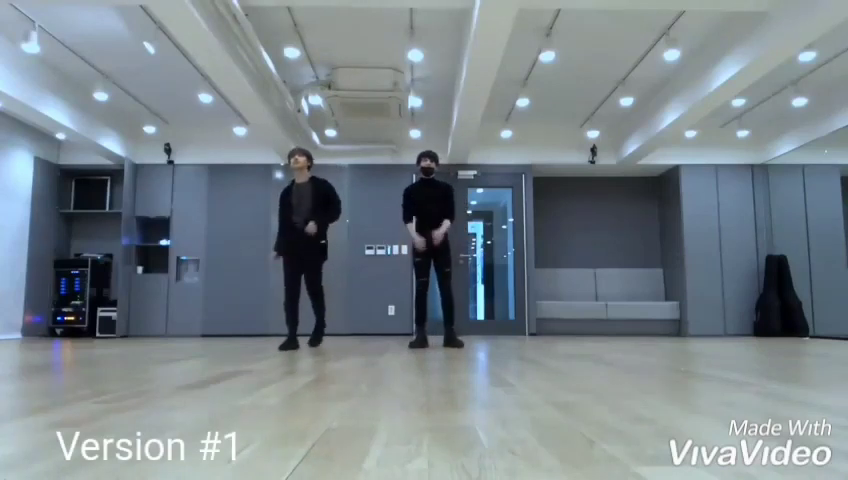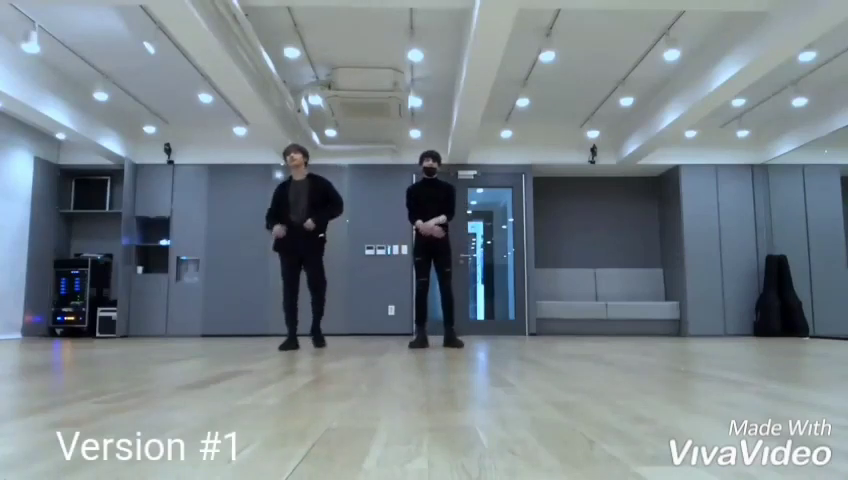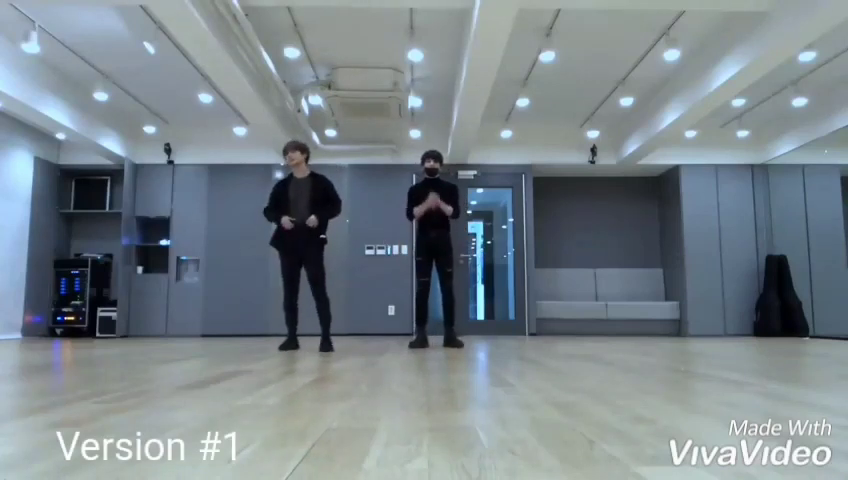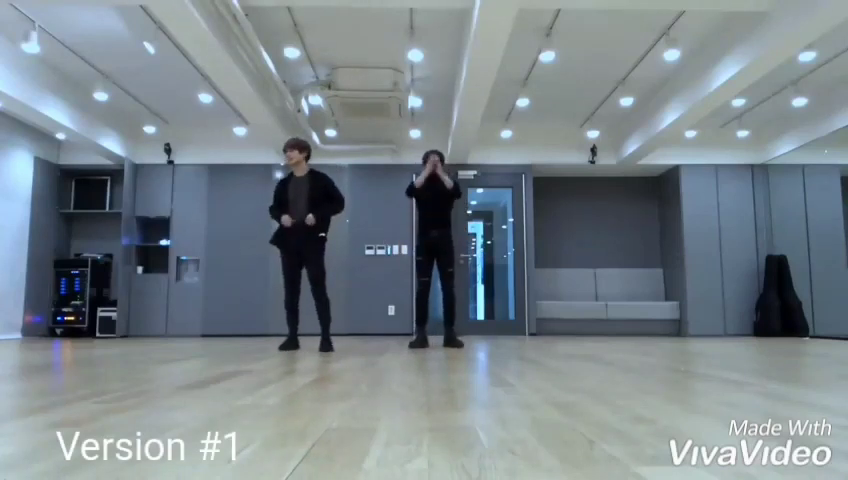
dt=0.2s
person 1, frame 1
left shoulder: (321, 186)
right shoulder: (286, 192)
left elbow: (335, 209)
right elbow: (283, 220)
left wrist: (318, 223)
right wrist: (278, 246)
left hip: (313, 244)
right hip: (291, 245)
left knee: (314, 288)
right knee: (291, 291)
left ankle: (319, 327)
right ankle: (292, 337)
person 1, frame 2
left shoulder: (319, 183)
right shoulder: (282, 188)
left elbow: (337, 206)
right elbow: (272, 213)
left wrist: (317, 219)
right wrist: (274, 225)
left hip: (311, 241)
right hip: (288, 243)
left knee: (317, 286)
right knee: (289, 290)
left ankle: (316, 328)
right ankle: (292, 336)
person 1, frame 3
left shoulder: (320, 182)
right shoulder: (282, 186)
left elbow: (336, 206)
right elbow: (268, 210)
left wrist: (319, 217)
right wrist: (279, 218)
left hip: (312, 240)
right hip: (288, 241)
left knee: (318, 288)
right knee: (289, 290)
left ankle: (326, 336)
right ankle: (292, 337)
person 1, frame 4
left shoulder: (320, 180)
right shoulder: (283, 184)
left elbow: (339, 203)
right elbow: (273, 207)
left wrist: (318, 215)
right wrist: (280, 216)
left hip: (312, 239)
right hip: (289, 240)
left knee: (318, 288)
right knee: (290, 290)
left ankle: (325, 337)
right ankle: (292, 336)
person 2, frame 1
left shoulder: (446, 189)
right shoulder: (411, 190)
left elbow: (451, 214)
right elbow: (407, 217)
left wrist: (442, 231)
right wrist: (414, 235)
left hip: (441, 241)
right hip: (421, 242)
left knee: (446, 287)
right knee: (421, 288)
left ankle: (450, 333)
right ankle: (421, 334)
person 2, frame 2
left shoulder: (447, 188)
right shoulder: (413, 190)
left elbow: (449, 214)
right elbow: (412, 217)
left wrist: (434, 222)
right wrist: (425, 227)
left hip: (442, 241)
right hip: (421, 241)
left knee: (446, 287)
right knee: (421, 287)
left ankle: (450, 333)
right ankle: (420, 334)
person 2, frame 3
left shoulder: (450, 188)
right shoulder: (416, 189)
left elbow: (455, 212)
right elbow: (410, 214)
left wrist: (439, 204)
right wrist: (426, 205)
left hip: (443, 239)
right hip: (423, 240)
left knee: (447, 287)
right knee: (422, 287)
left ankle: (450, 333)
right ankle: (420, 334)
person 2, frame 4
left shoulder: (448, 184)
right shoulder: (419, 185)
left elbow: (457, 194)
right elbow: (409, 192)
left wrist: (440, 172)
right wrist: (427, 171)
left hip: (444, 239)
right hip: (424, 239)
left knee: (448, 287)
right knee: (422, 287)
left ankle: (450, 333)
right ankle: (421, 334)
